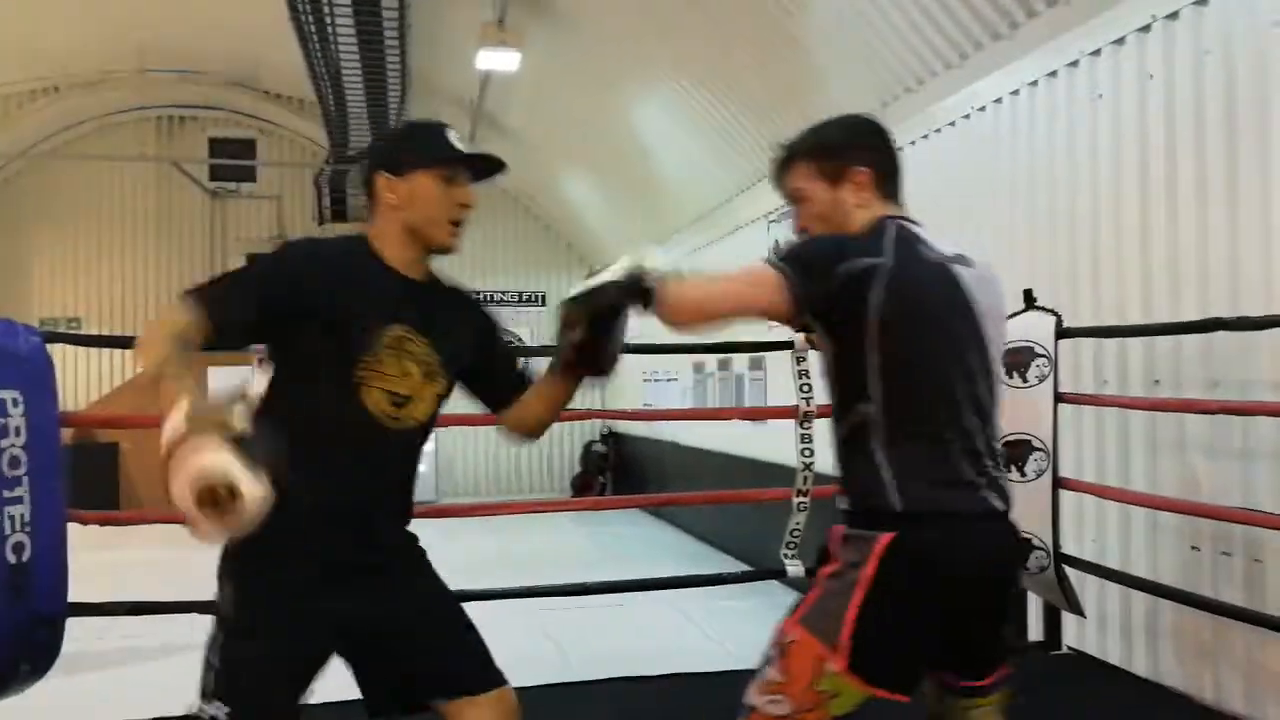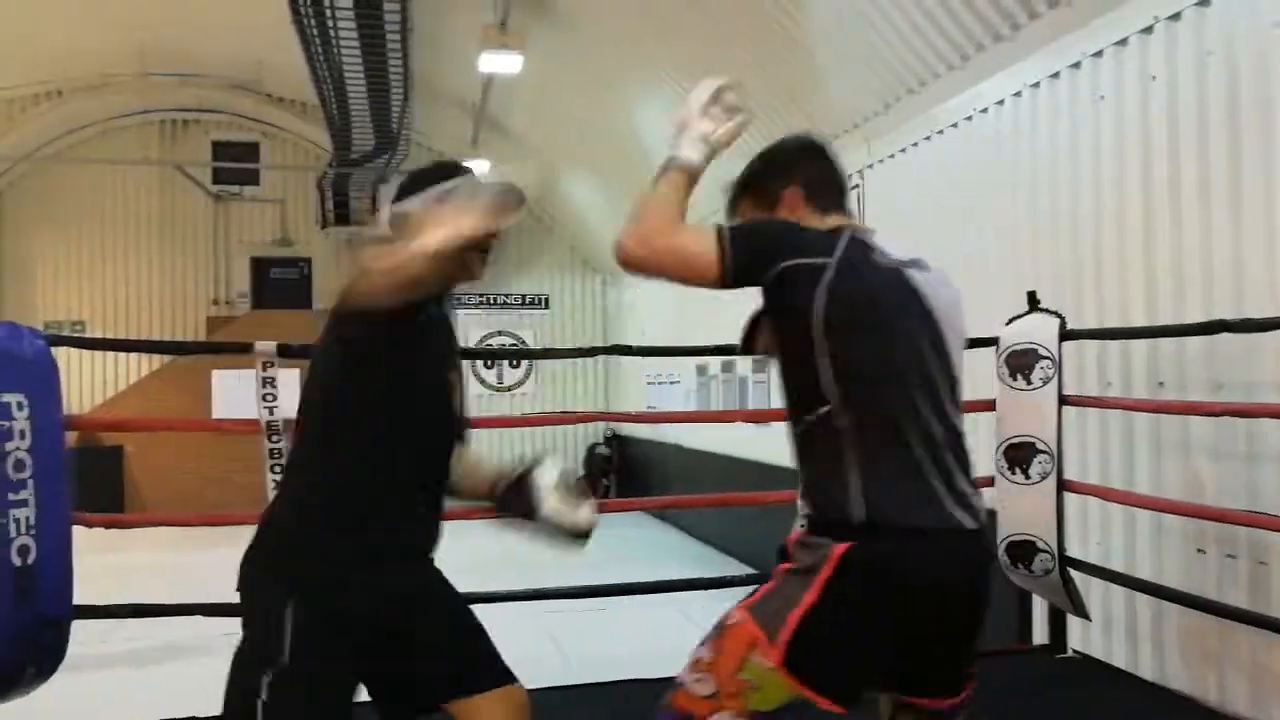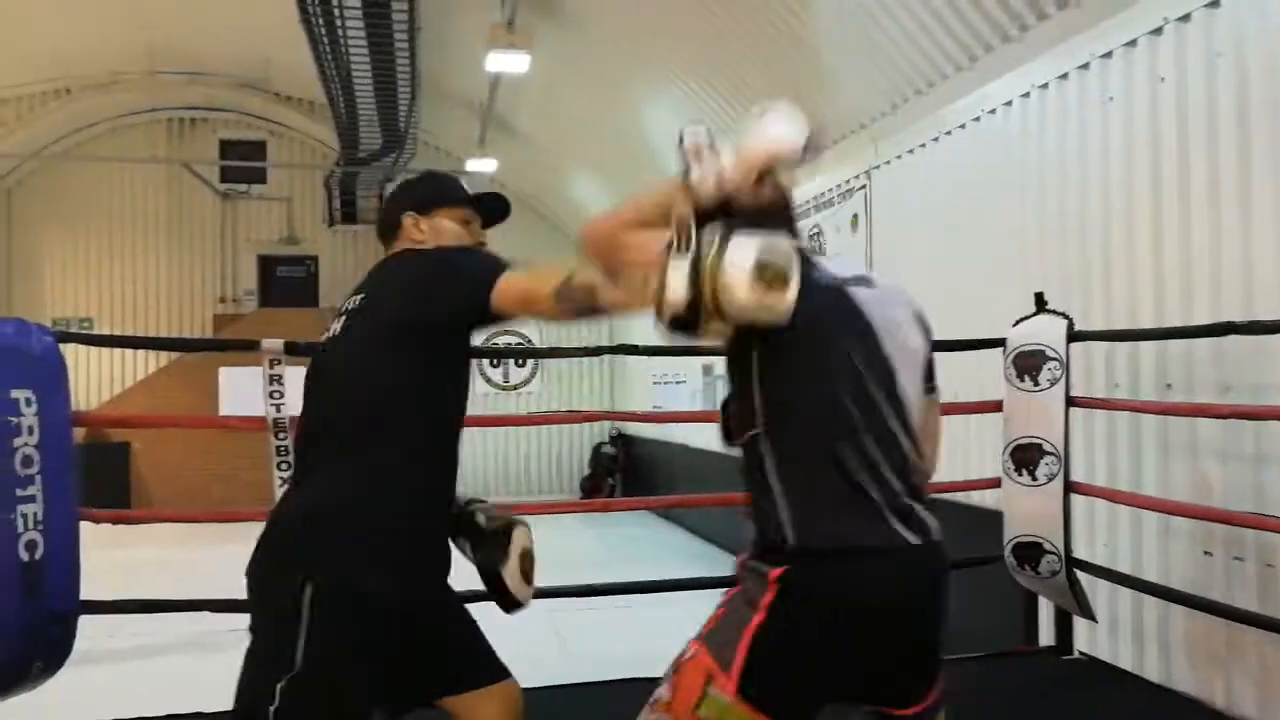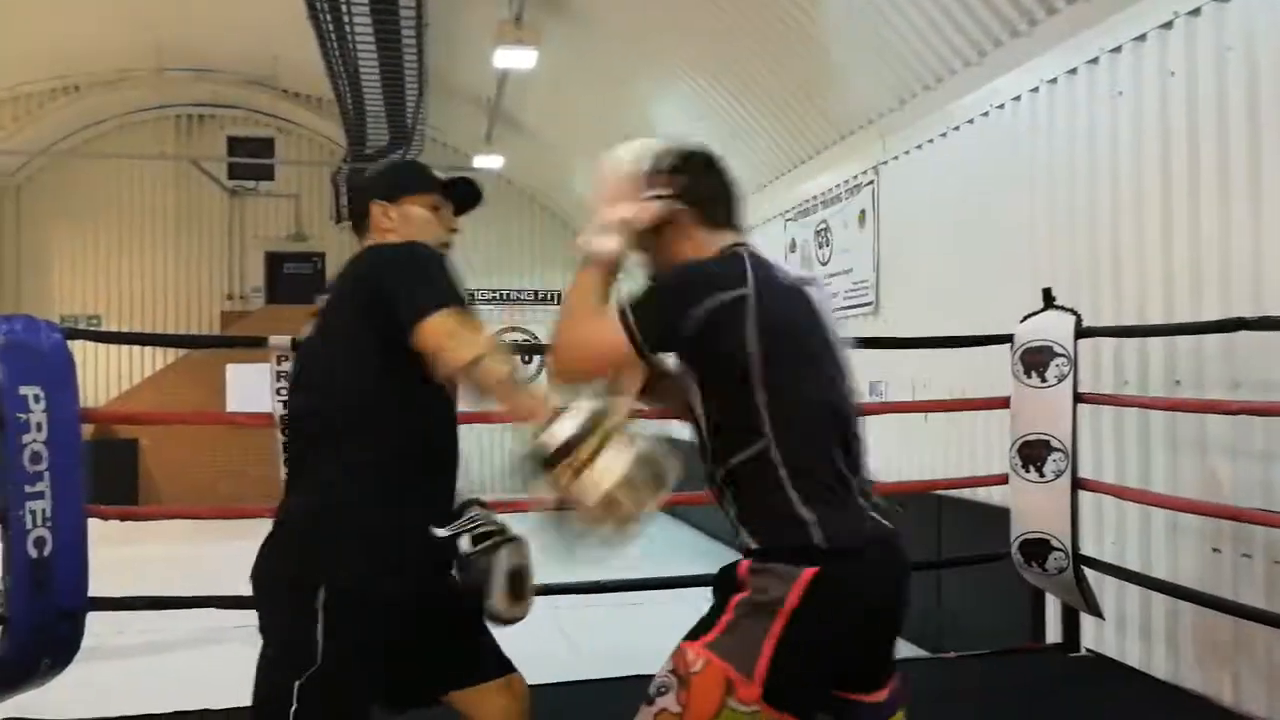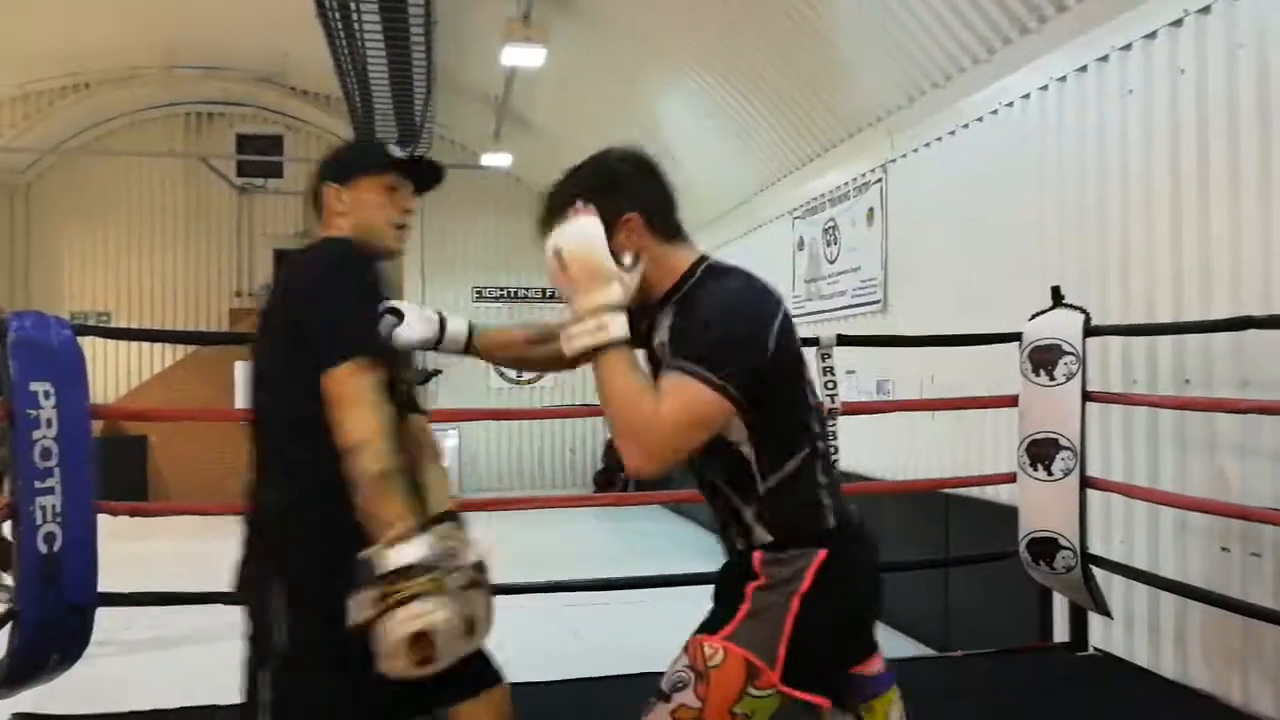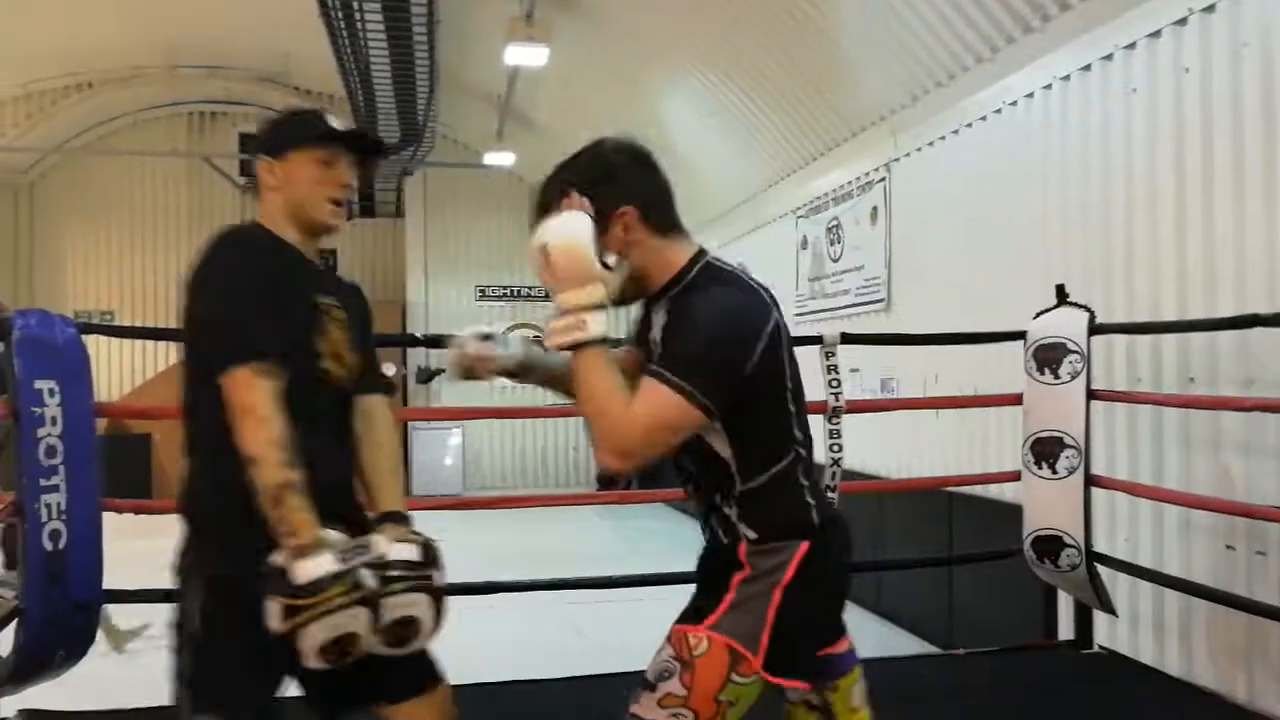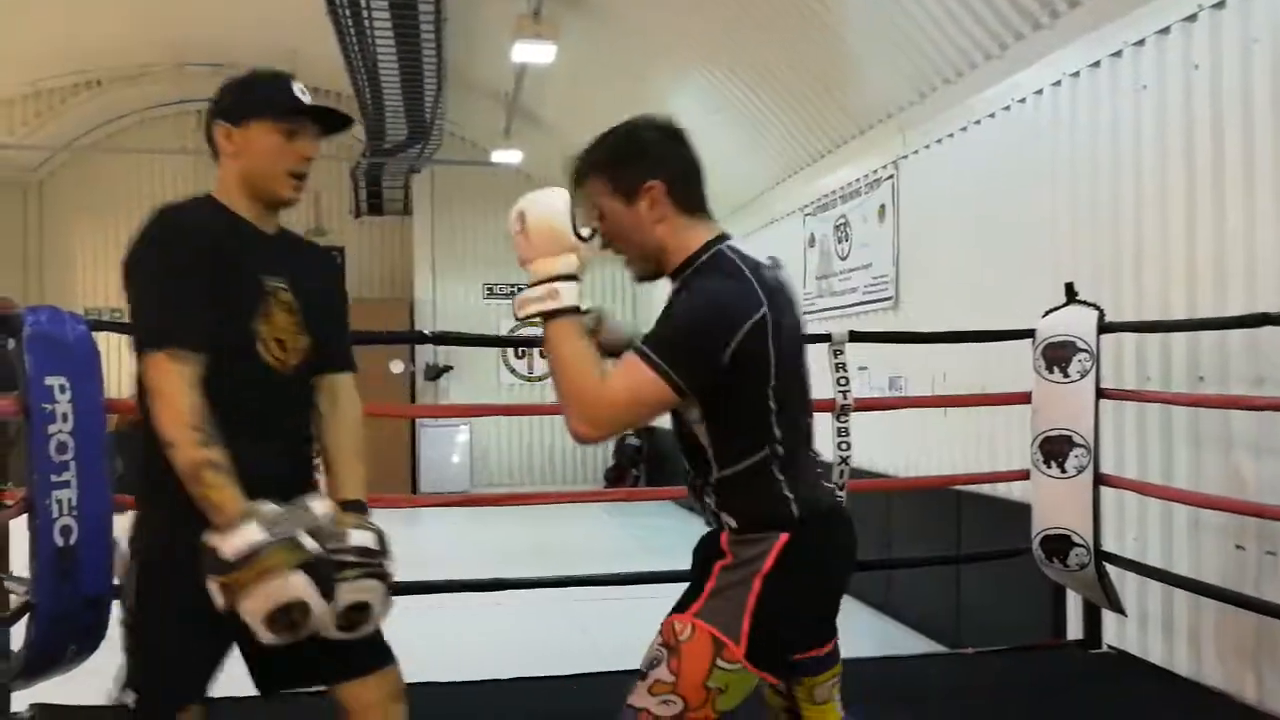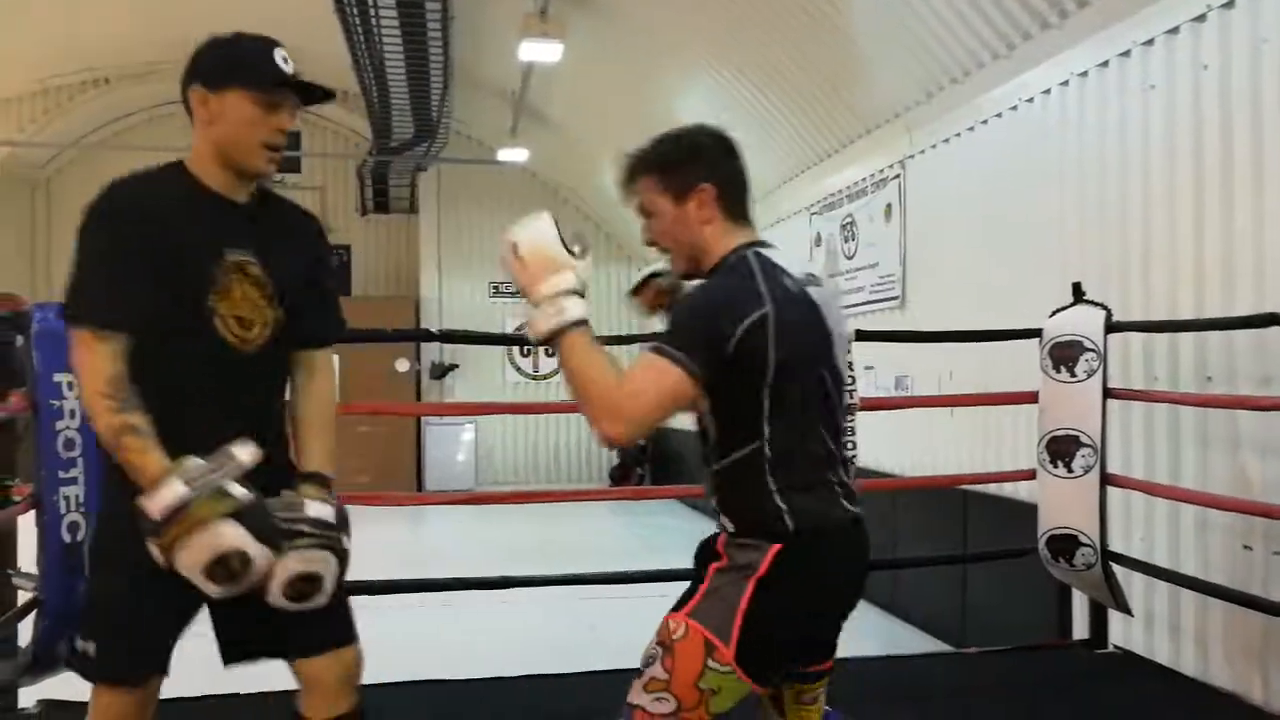
dt=0.1s
person 1, frame 1
left shoulder: (457, 312)
right shoulder: (316, 269)
left elbow: (525, 417)
right elbow: (174, 329)
left wrist: (572, 364)
right wrist: (194, 414)
left hip: (383, 560)
right hip: (282, 564)
person 1, frame 2
left shoulder: (423, 317)
right shoulder: (408, 297)
right elbow: (390, 276)
left wrist: (510, 485)
right wrist: (443, 237)
left hip: (397, 569)
right hip: (314, 573)
person 1, frame 3
left shoulder: (382, 310)
right shoulder: (432, 271)
right elbow: (538, 290)
left wrist: (454, 515)
left hip: (390, 566)
right hip: (330, 569)
person 1, frame 4
left shoulder: (360, 308)
right shoulder: (400, 266)
right elbow: (456, 344)
left wrist: (459, 520)
left hip: (391, 561)
right hip: (331, 567)
person 1, frame 5
left shoulder: (360, 296)
right shoulder: (330, 269)
left elbow: (407, 429)
right elbow: (354, 405)
left wrist: (444, 526)
right wrist: (404, 543)
left hip: (378, 555)
right hip: (309, 561)
person 1, frame 6
left shoulder: (342, 295)
right shoulder: (239, 261)
left elbow: (370, 410)
right elbow: (256, 413)
left wrist: (394, 528)
right wrist: (309, 552)
left hip: (329, 544)
right hip: (237, 553)
person 1, frame 7
left shoulder: (313, 266)
right shoulder: (180, 237)
left elbow: (335, 390)
right elbow: (173, 394)
left wrist: (350, 513)
right wrist: (237, 527)
left hip: (294, 521)
right hip: (188, 526)
person 1, frame 8
left shoulder: (298, 231)
right shoulder: (132, 210)
left elbow: (313, 363)
right elbow: (99, 368)
left wrist: (315, 488)
right wrist: (169, 488)
left hip: (254, 493)
right hip: (153, 495)
person 2, frame 1
left shoulder: (857, 253)
right shoulder: (971, 274)
left elbow: (692, 304)
left wrist: (641, 280)
right wrist: (831, 335)
left hip: (904, 550)
right hip: (987, 546)
person 2, frame 2
left shoulder: (798, 256)
right shoulder: (931, 285)
left elbow: (640, 246)
left wrist: (688, 152)
left hip: (867, 559)
right hip: (960, 552)
person 2, frame 3
left shoulder: (754, 275)
right shoulder: (894, 302)
left elbow: (600, 243)
left wrist: (711, 182)
left hip: (811, 584)
right hip: (912, 569)
person 2, frame 4
left shoulder: (710, 287)
right shoulder: (774, 287)
left elbow: (573, 361)
left wrist: (606, 237)
left hip: (805, 581)
right hip: (872, 563)
person 2, frame 5
left shoulder: (730, 308)
right shoulder: (670, 303)
left elbow: (646, 449)
right elbow: (554, 350)
left wrist: (596, 313)
right wrist: (447, 327)
left hip: (804, 568)
right hip: (813, 561)
person 2, frame 6
left shoulder: (722, 313)
right shoulder: (674, 297)
left elbow: (618, 448)
right elbow: (617, 383)
left wrist: (578, 306)
right wrist: (514, 358)
left hip: (778, 562)
right hip: (775, 554)
person 2, frame 7
left shoulder: (716, 300)
right shoulder: (741, 279)
left elbow: (590, 418)
left wrist: (553, 283)
right wrist: (621, 347)
left hip: (775, 552)
right hip: (814, 535)
person 2, frame 8
left shoulder: (725, 299)
right shoulder: (801, 287)
left elbow: (618, 420)
left wrist: (557, 300)
left hip: (772, 560)
right hip: (832, 544)
